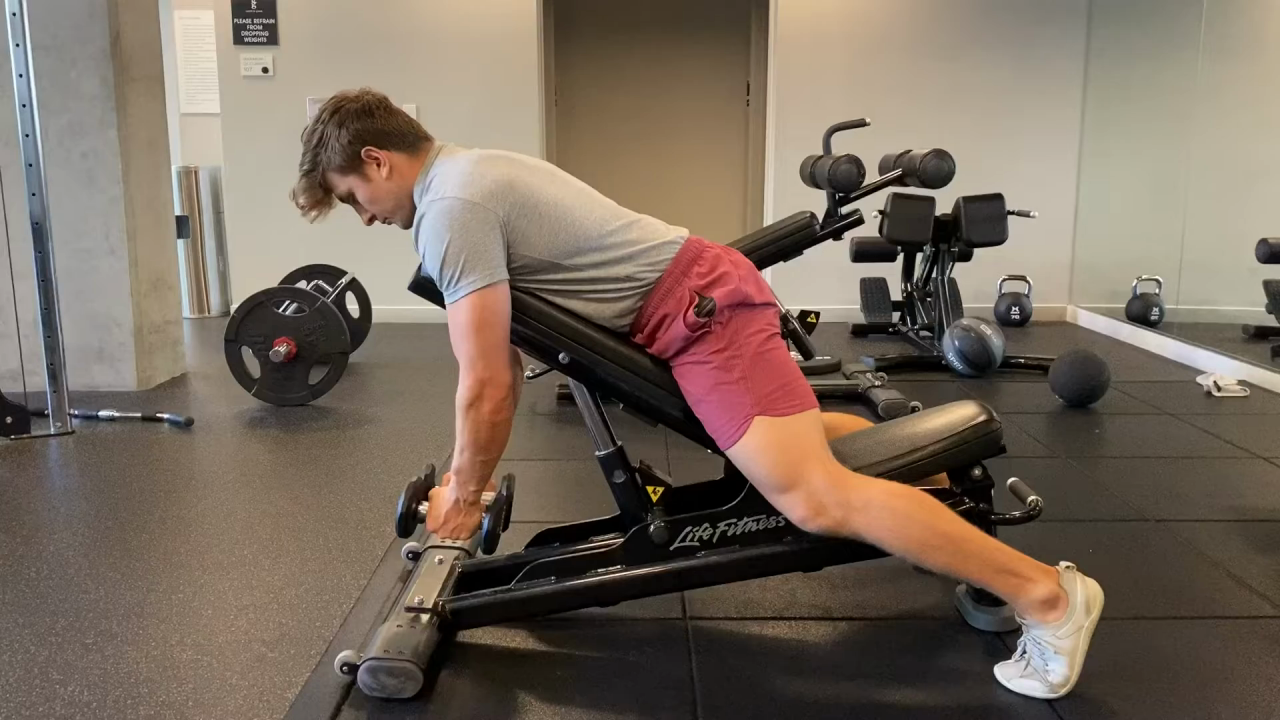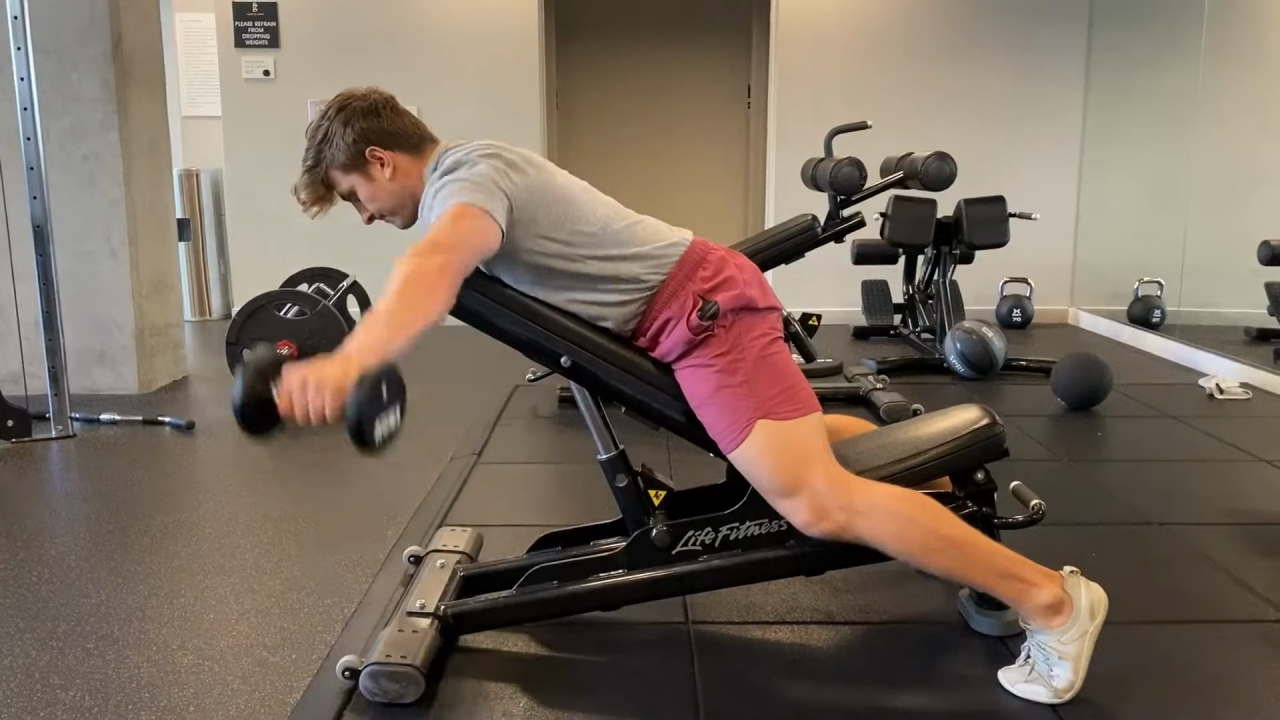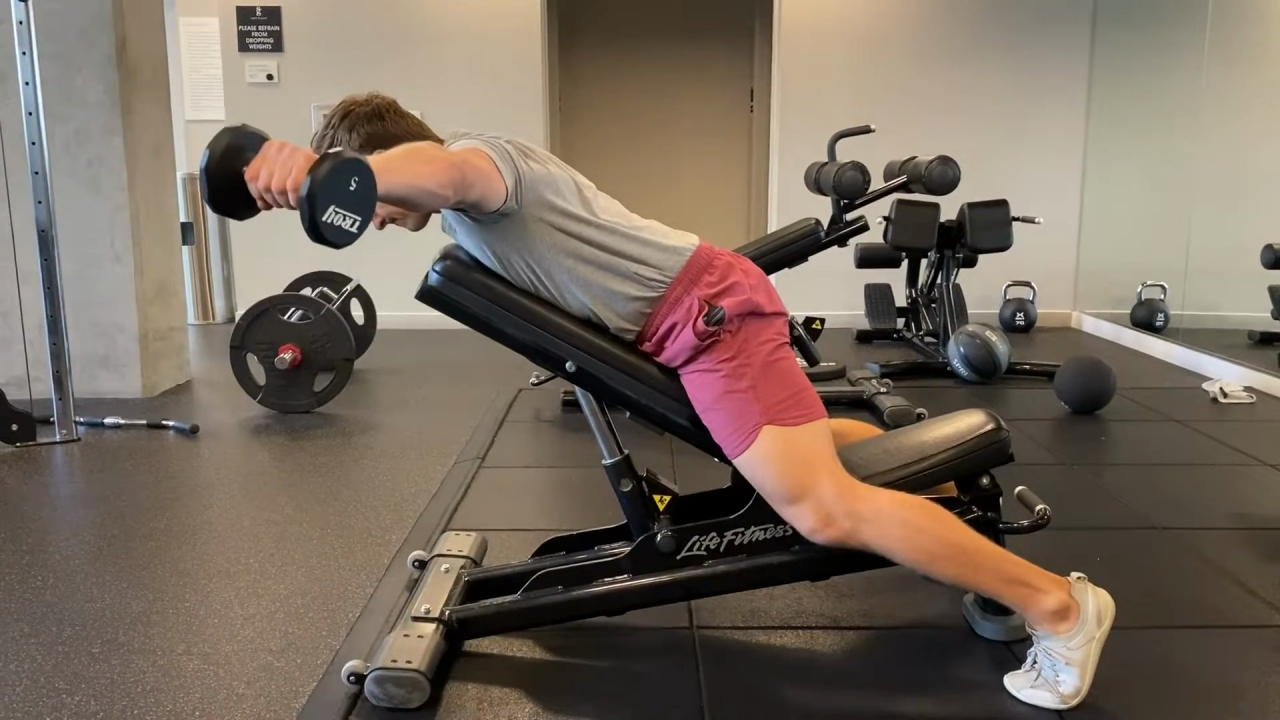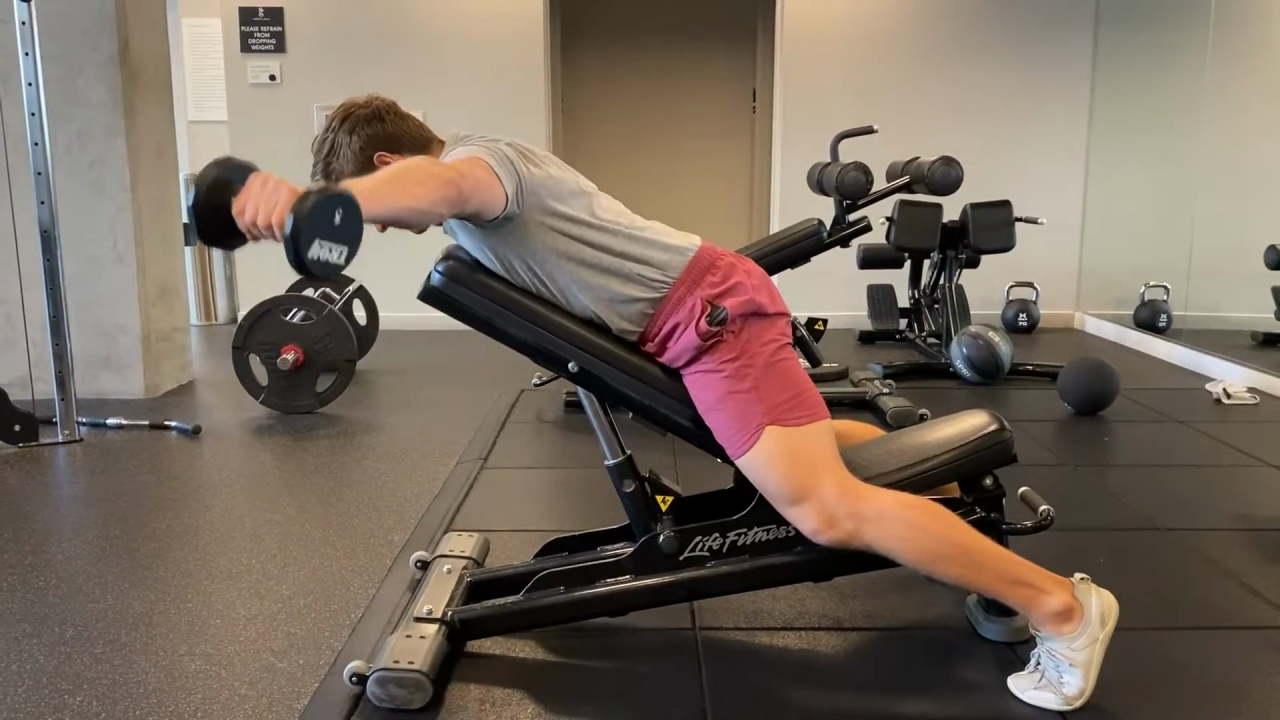
dt=0.7s
person 1, frame 1
left shoulder: (450, 212)
right shoulder: (473, 173)
left elbow: (487, 385)
right elbow: (505, 352)
left wrist: (464, 496)
right wrist: (473, 469)
left hip: (699, 309)
right hip: (698, 291)
left knee: (815, 499)
right knee: (800, 435)
left ankle: (1046, 593)
person 1, frame 2
left shoulder: (461, 178)
right shoulder: (468, 171)
left elbow: (435, 269)
right elbow: (450, 268)
left wrist: (347, 365)
left hip: (701, 308)
right hip: (695, 299)
left knee: (818, 504)
right knee: (801, 437)
left ankle: (1051, 598)
person 1, frame 3
left shoulder: (475, 153)
right shoulder: (473, 176)
left elbow: (435, 170)
left wrist: (326, 172)
left hip: (708, 311)
right hip: (696, 308)
left knee: (825, 510)
right knee: (805, 441)
left ankle: (1058, 604)
person 1, frame 4
left shoulder: (475, 156)
right shoulder: (473, 168)
left elbow: (434, 183)
left wrist: (314, 200)
left hip: (708, 311)
right hip: (697, 309)
left knee: (826, 511)
right knee: (805, 443)
left ankle: (1060, 606)
